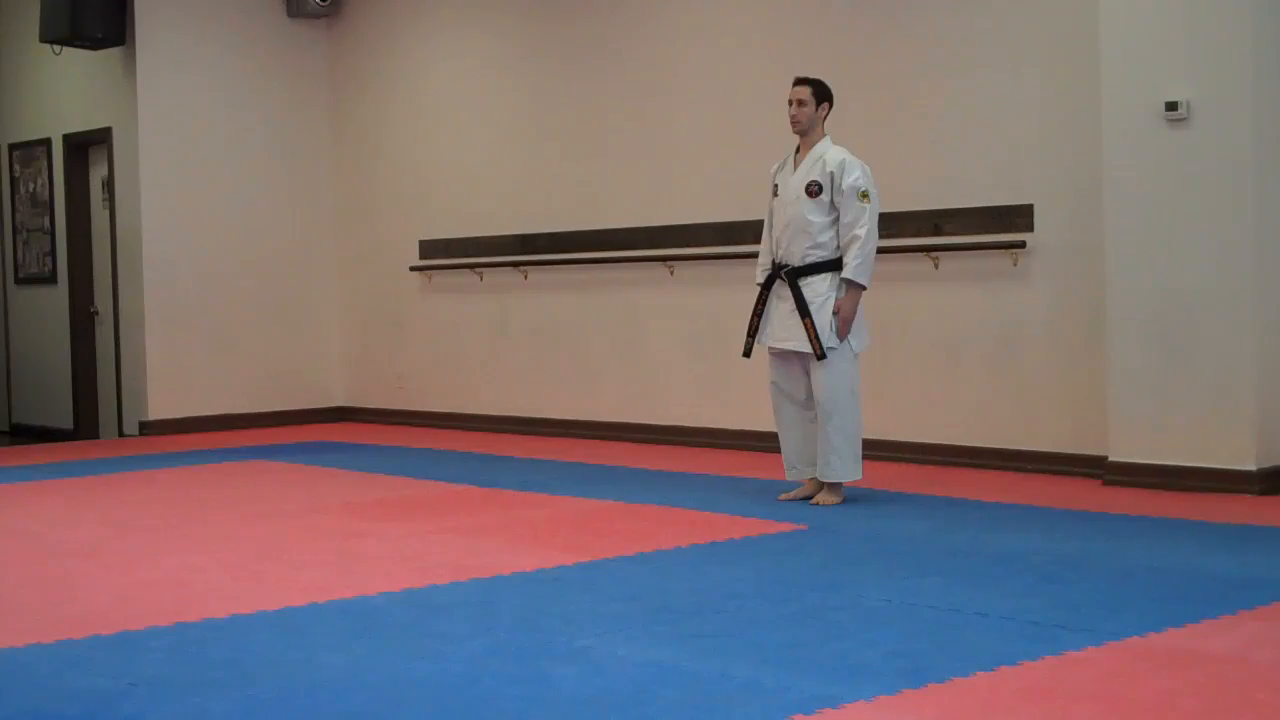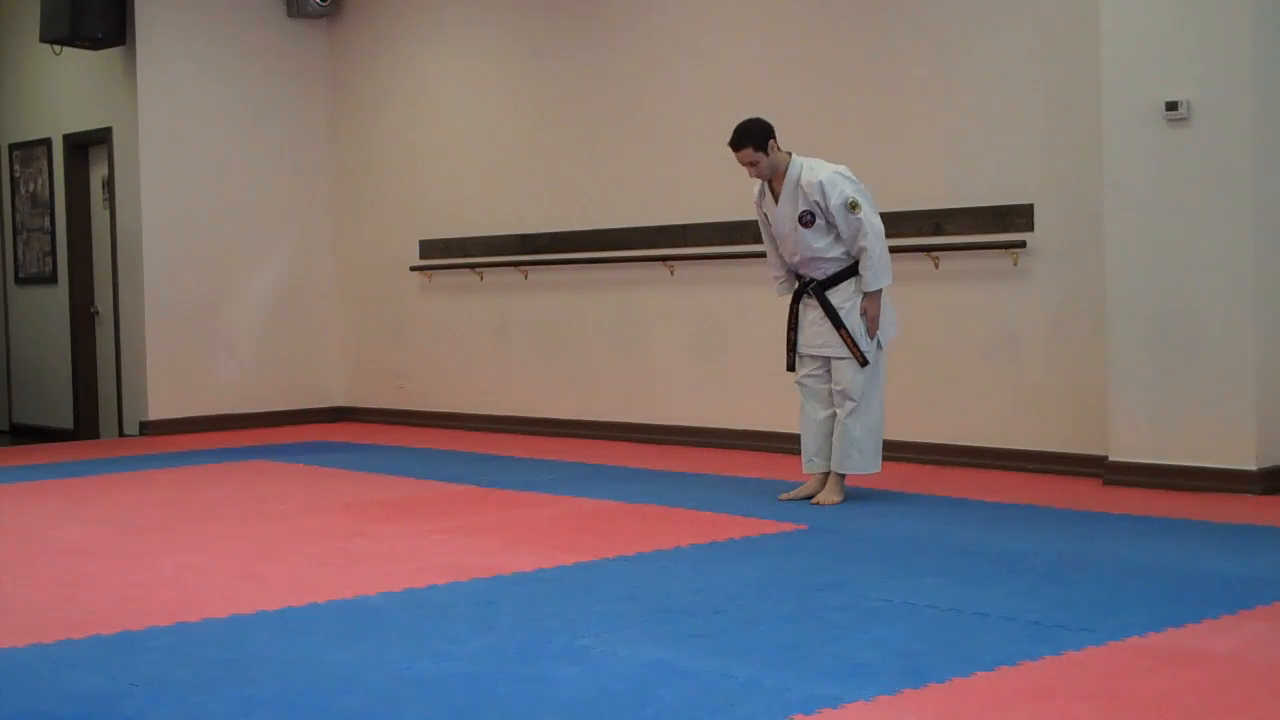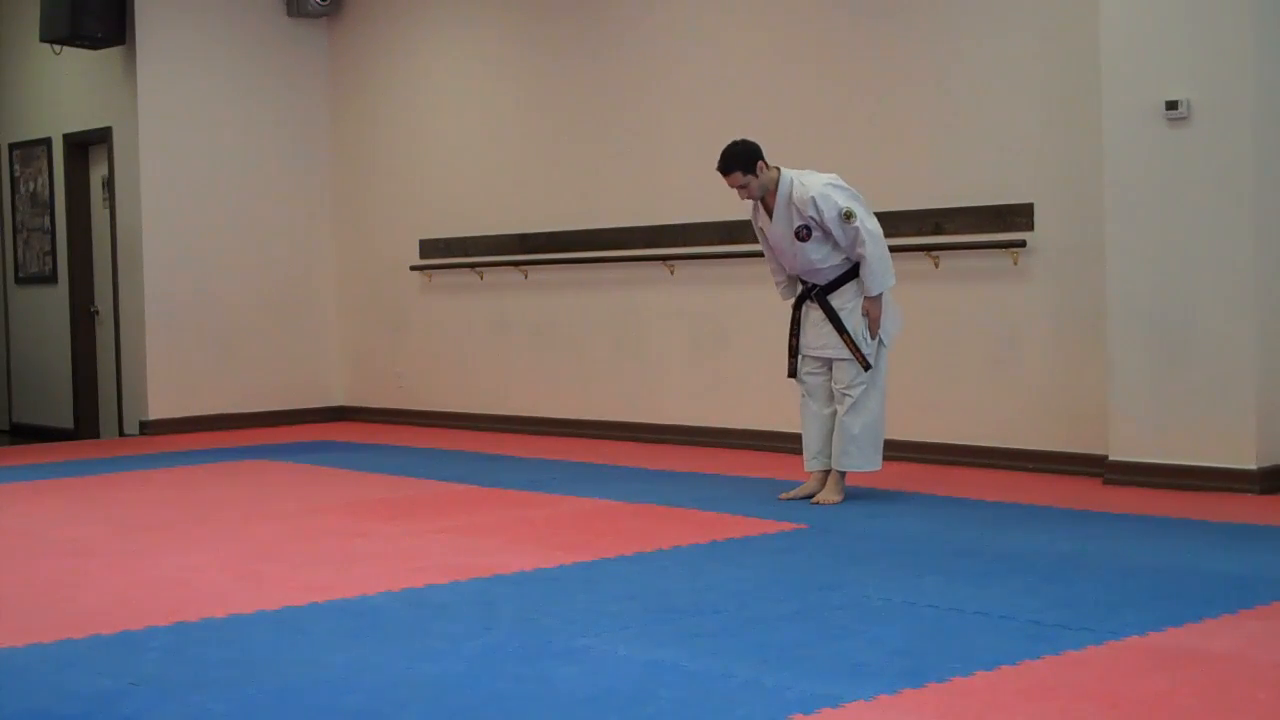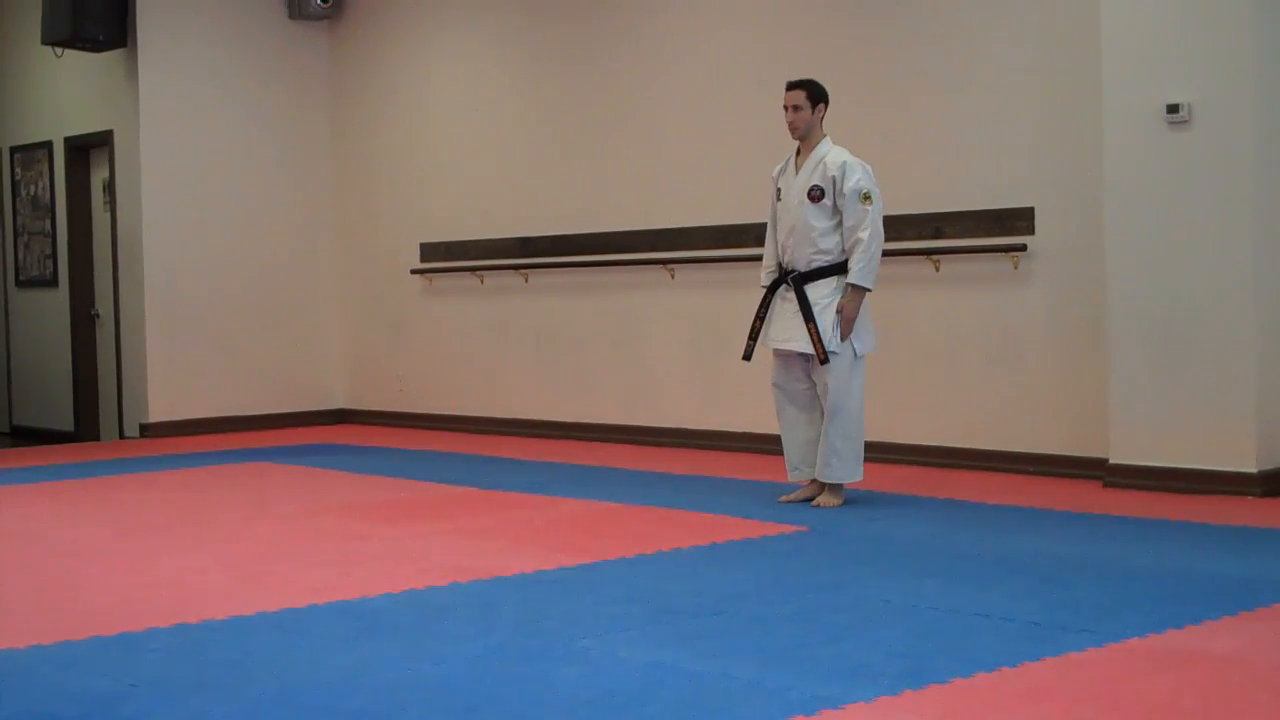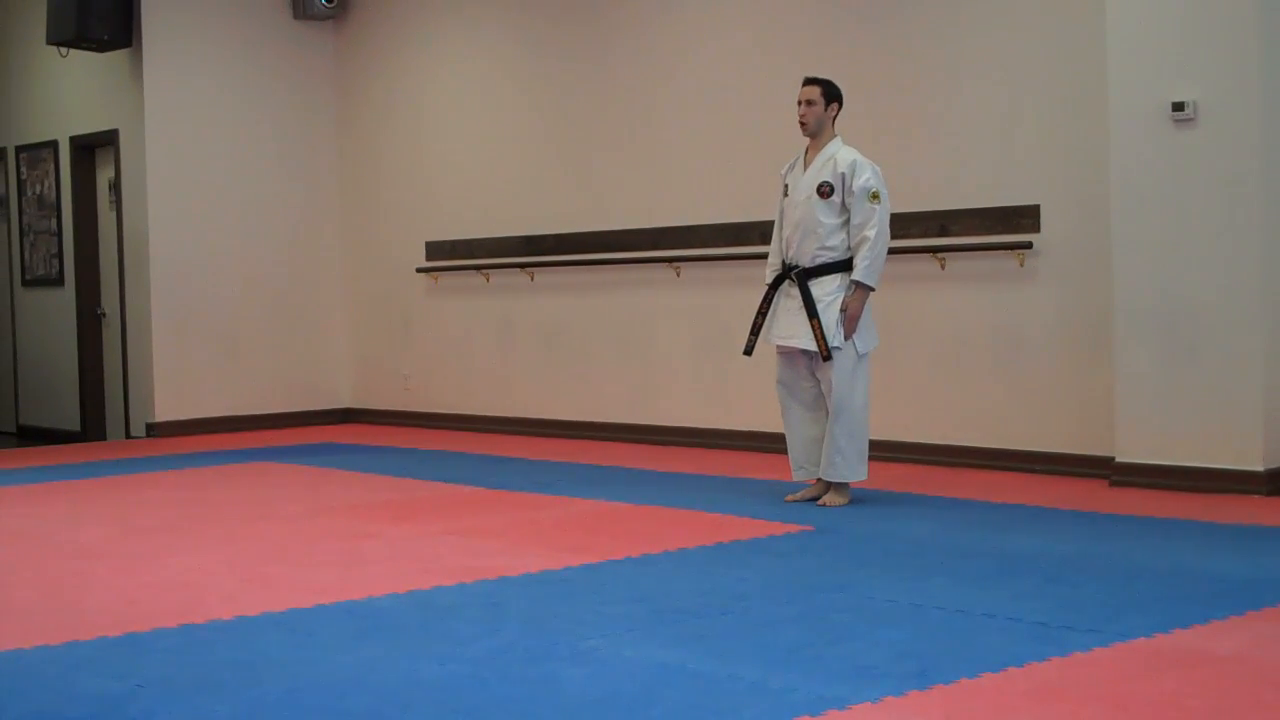
dt=1s
person 1, frame 1
left shoulder: (843, 165)
right shoulder: (781, 169)
left elbow: (861, 235)
left wrist: (851, 296)
right wrist: (766, 287)
left hip: (825, 294)
right hip: (784, 294)
left knee: (831, 392)
right knee: (788, 392)
left ankle: (834, 482)
right ankle: (809, 476)
person 1, frame 2
left shoulder: (824, 180)
right shoulder: (762, 194)
left elbow: (870, 235)
left wrist: (872, 296)
right wrist: (791, 295)
left hip: (850, 295)
right hip: (811, 299)
left knee: (852, 388)
right knee: (813, 388)
left ankle: (838, 478)
right ankle: (817, 474)
person 1, frame 3
left shoulder: (815, 193)
right shoulder: (758, 208)
left elbow: (868, 238)
left wrist: (873, 297)
right wrist: (797, 301)
left hip: (854, 297)
right hip: (816, 302)
left knee: (853, 386)
right knee: (814, 388)
left ankle: (837, 477)
right ankle: (818, 474)
person 1, frame 4
left shoulder: (845, 167)
right shoulder: (782, 172)
left elbow: (867, 235)
left wrist: (854, 296)
right wrist: (771, 288)
left hip: (831, 296)
right hip: (790, 296)
left knee: (836, 392)
right knee: (791, 391)
left ankle: (834, 482)
right ankle: (810, 478)
person 1, frame 5
left shoulder: (853, 165)
right shoulder: (791, 171)
left elbow: (873, 234)
left wrist: (859, 295)
right wrist: (774, 286)
left hip: (834, 294)
right hip: (794, 295)
left knee: (840, 390)
right knee: (796, 390)
left ankle: (840, 481)
right ankle: (816, 476)
